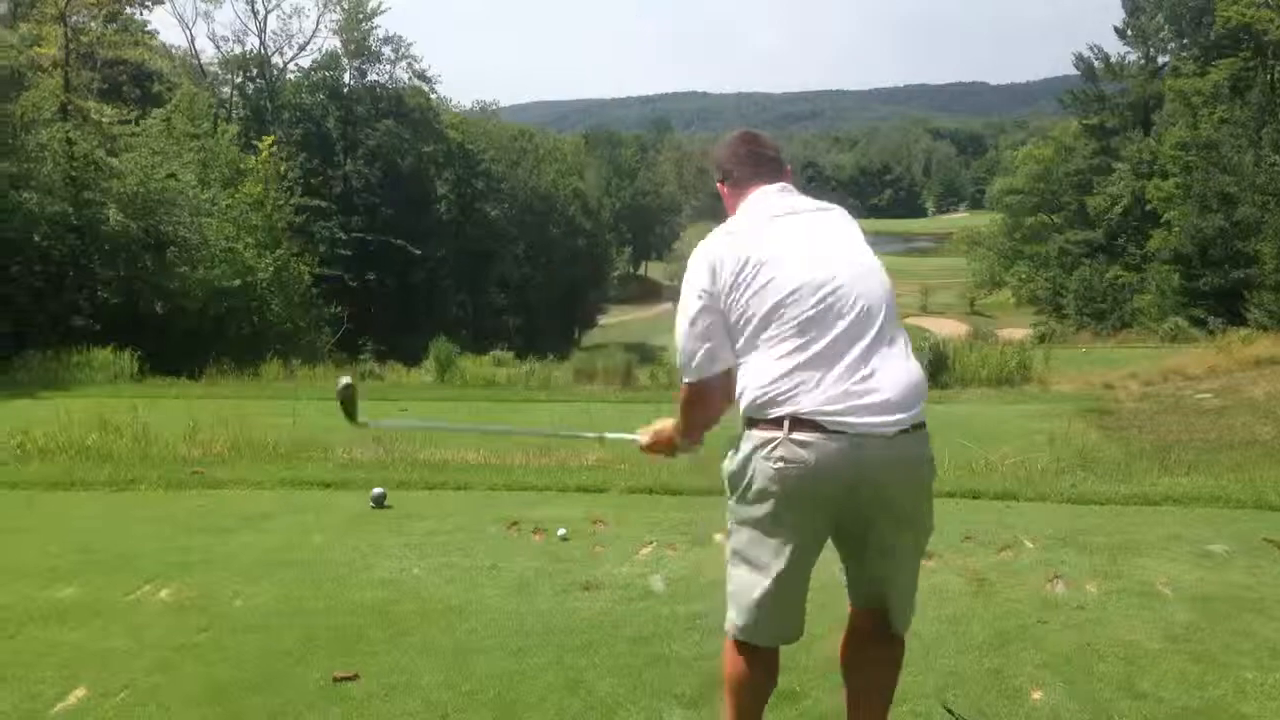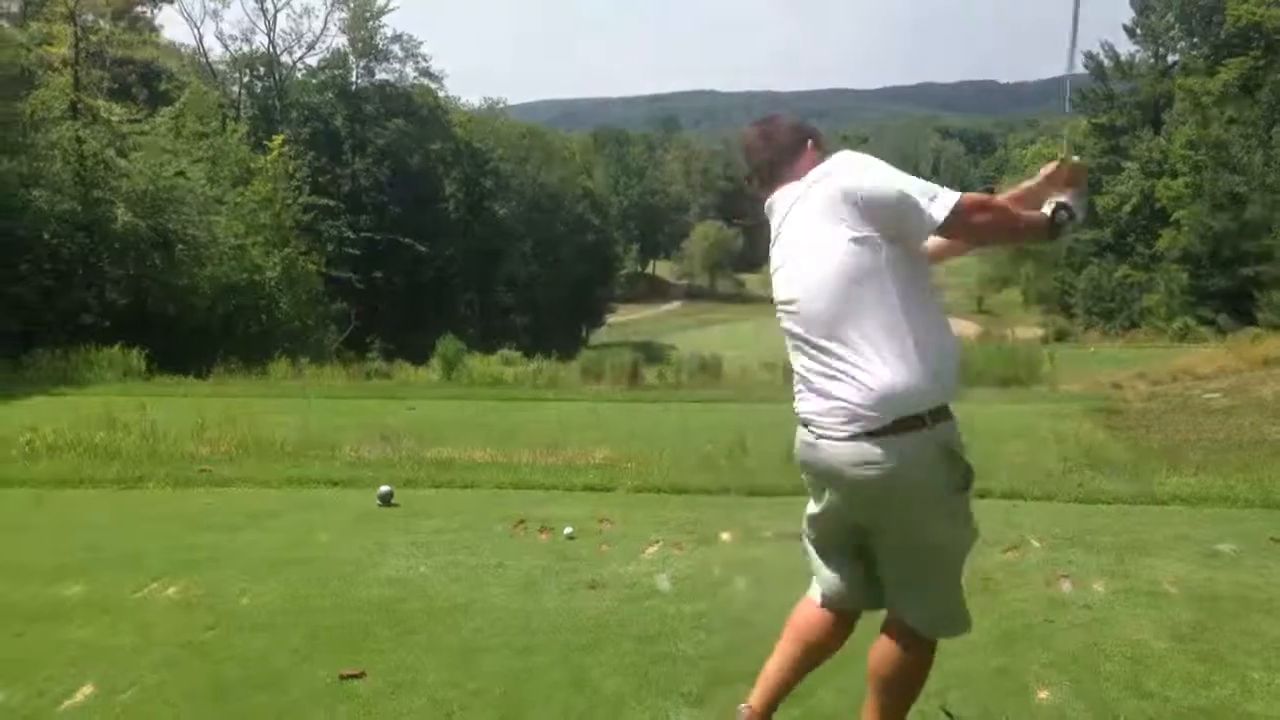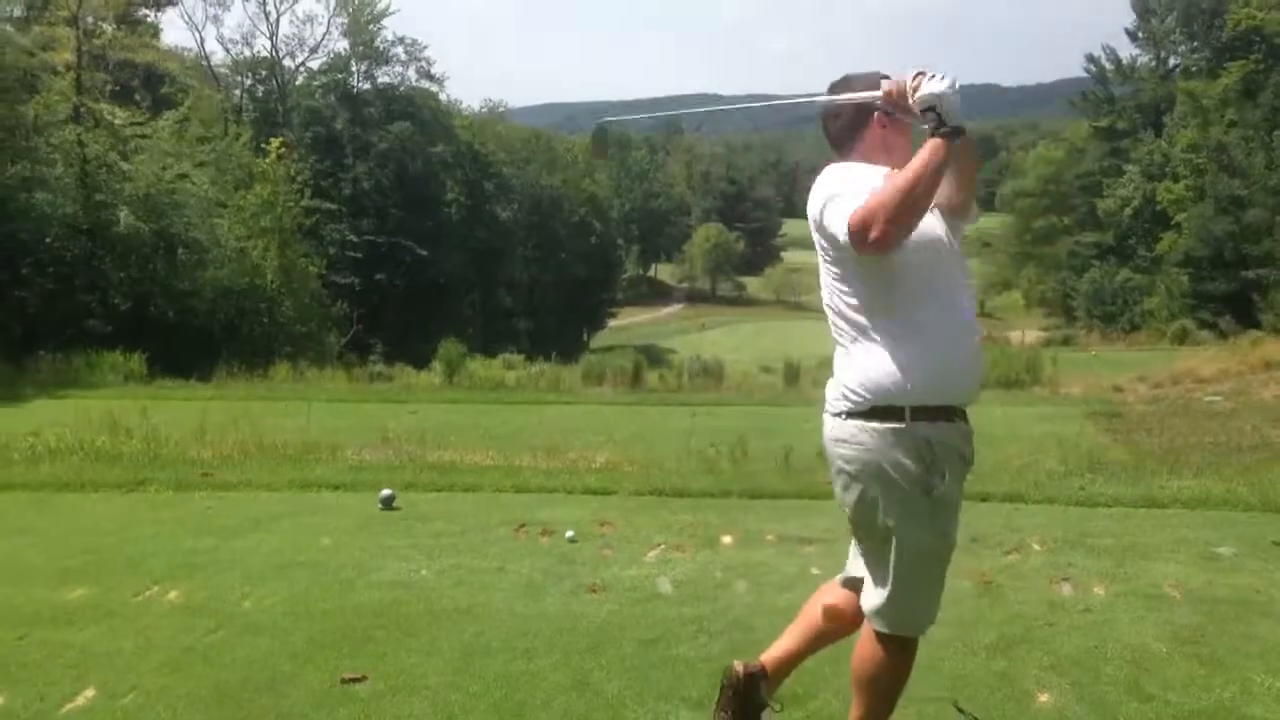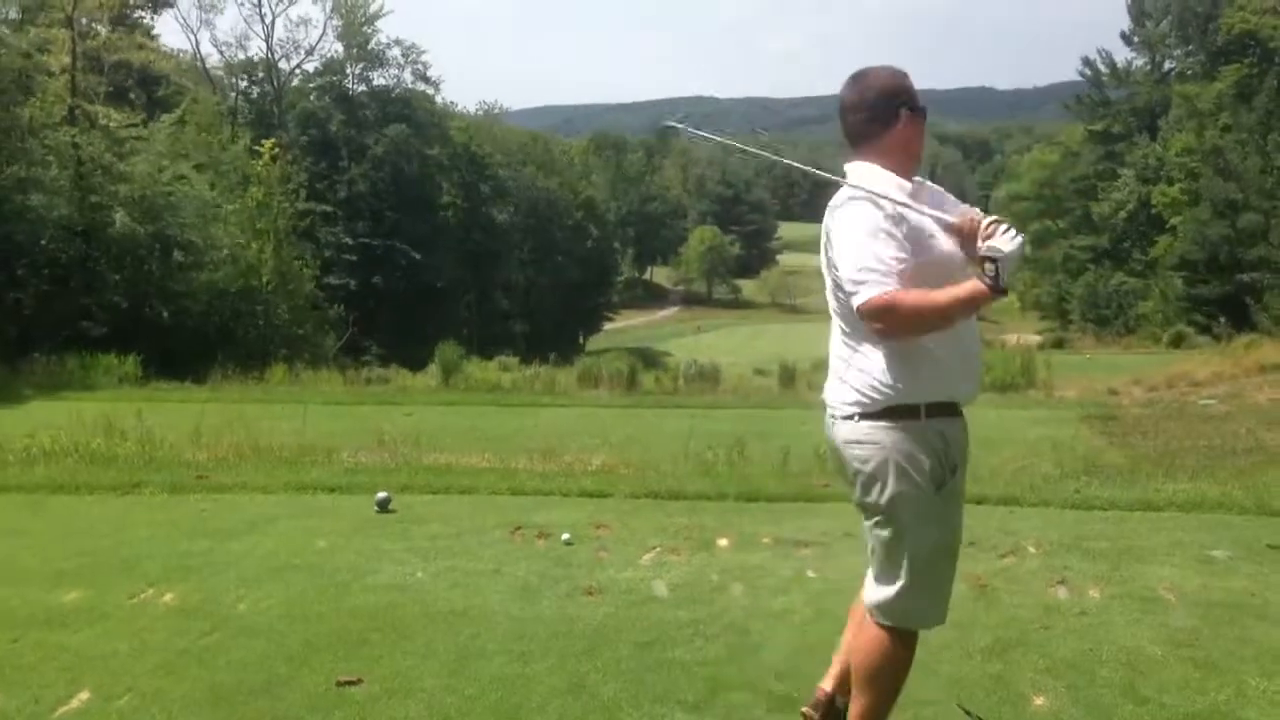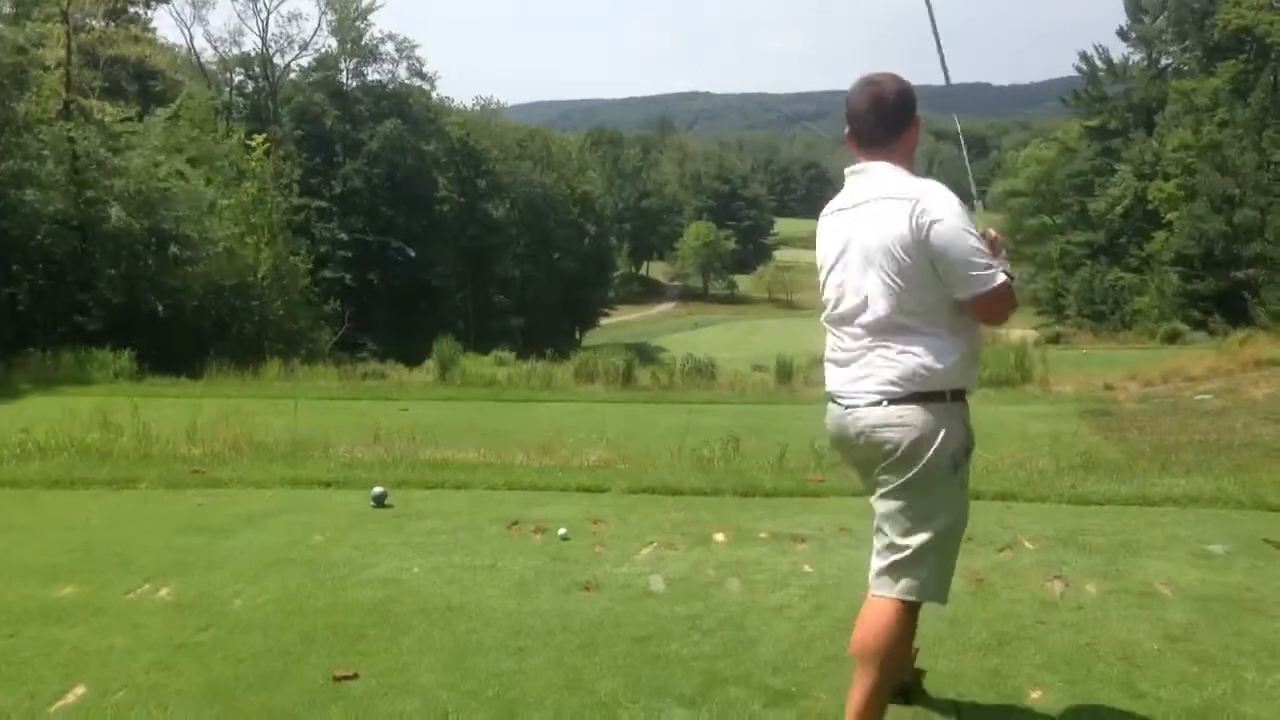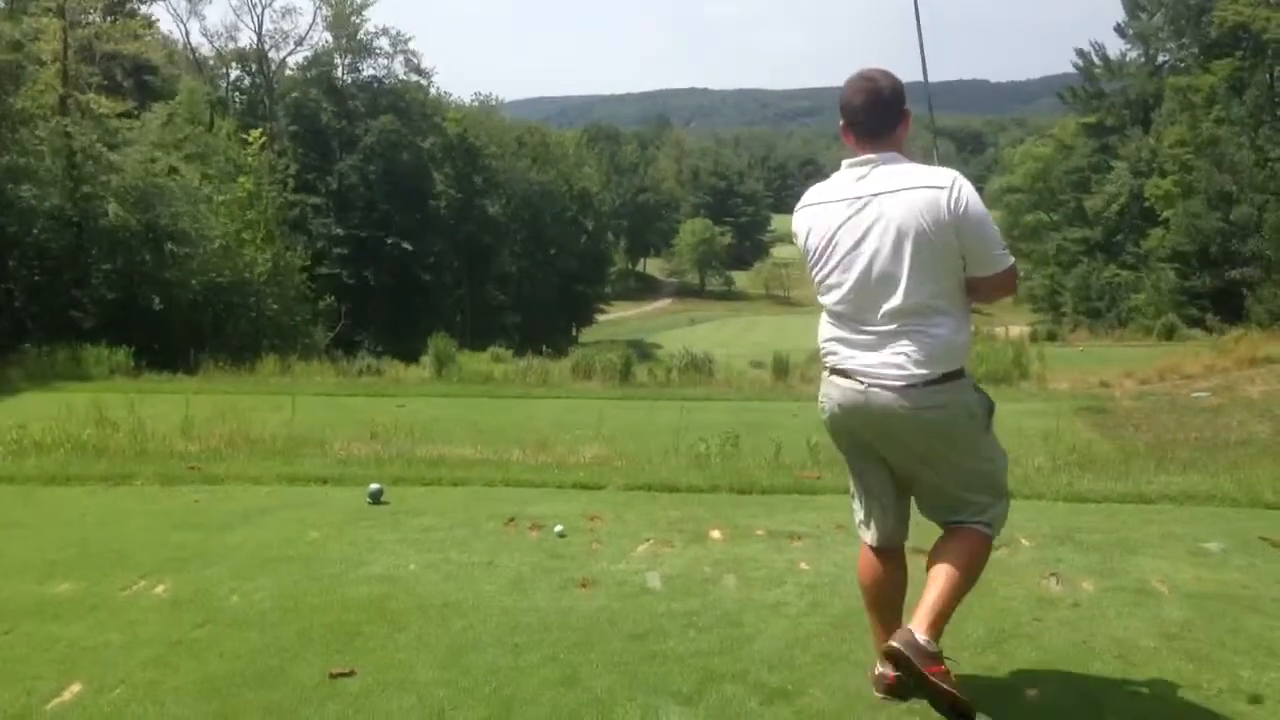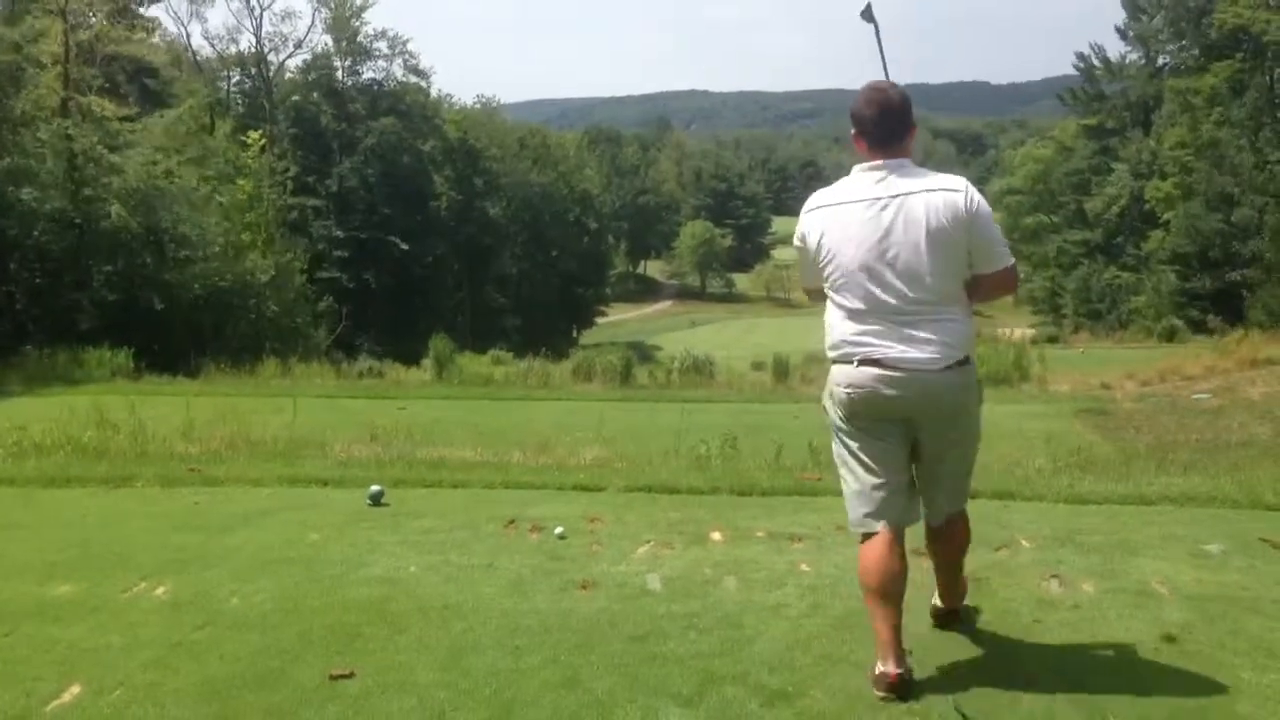
dt=0.3s
person 1, frame 1
left shoulder: (716, 252)
right shoulder: (839, 220)
left elbow: (708, 389)
left wrist: (682, 433)
left hip: (791, 449)
right hip: (900, 444)
left knee: (756, 624)
right knee: (881, 611)
person 1, frame 2
left shoulder: (785, 242)
right shoulder: (842, 183)
left elbow: (944, 240)
right elbow: (972, 219)
left wrist: (1038, 191)
right wrist: (1047, 220)
left hip: (831, 442)
right hip: (898, 444)
left knee: (837, 594)
right knee: (920, 613)
person 1, frame 3
left shoulder: (903, 189)
right shoulder: (841, 183)
left elbow: (960, 175)
right elbow: (879, 227)
left wrist: (938, 121)
right wrist: (939, 127)
left hip: (916, 424)
right hip: (894, 431)
left knee: (871, 584)
right knee: (899, 610)
person 1, frame 4
left shoulder: (915, 194)
right shoulder: (864, 204)
left elbow: (993, 238)
right elbow: (886, 311)
left wrist: (985, 234)
right wrist: (988, 283)
left hip: (883, 422)
right hip: (897, 427)
left knee: (898, 578)
right knee: (899, 596)
person 1, frame 5
left shoulder: (837, 208)
right shoulder: (928, 201)
right elbow: (991, 302)
left wrist: (973, 255)
right wrist: (999, 281)
left hip: (854, 406)
right hip: (914, 413)
left knee: (900, 551)
right knee: (901, 576)
left ankle: (895, 665)
person 1, frame 6
left shoulder: (812, 206)
right shoulder: (946, 189)
right elbow: (1002, 282)
left hip: (846, 390)
right hip: (930, 392)
left knee: (880, 531)
right knee: (974, 517)
left ankle: (888, 664)
right ankle: (919, 637)
person 1, frame 7
left shoulder: (820, 208)
right shoulder: (957, 194)
left elbow: (814, 288)
right elbow: (1003, 280)
left hip: (859, 381)
right hip: (942, 378)
left knee: (879, 521)
right knee: (946, 506)
left ankle: (889, 660)
right ankle: (949, 602)
